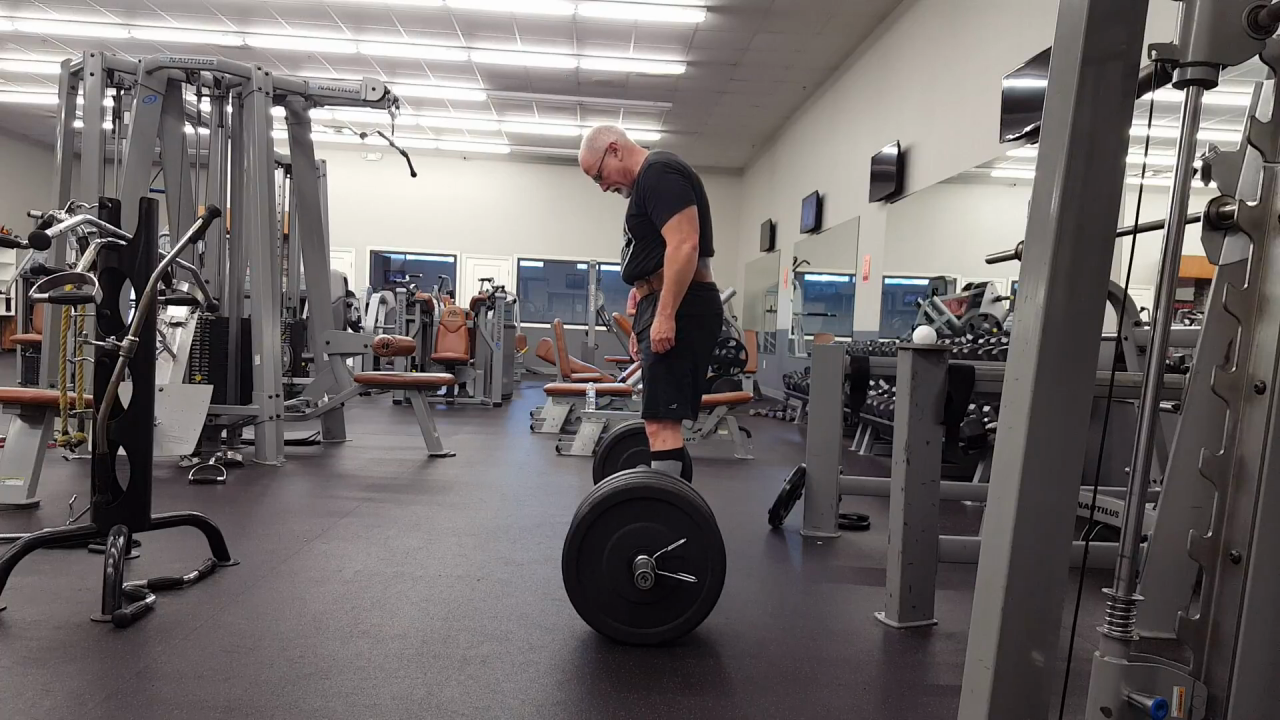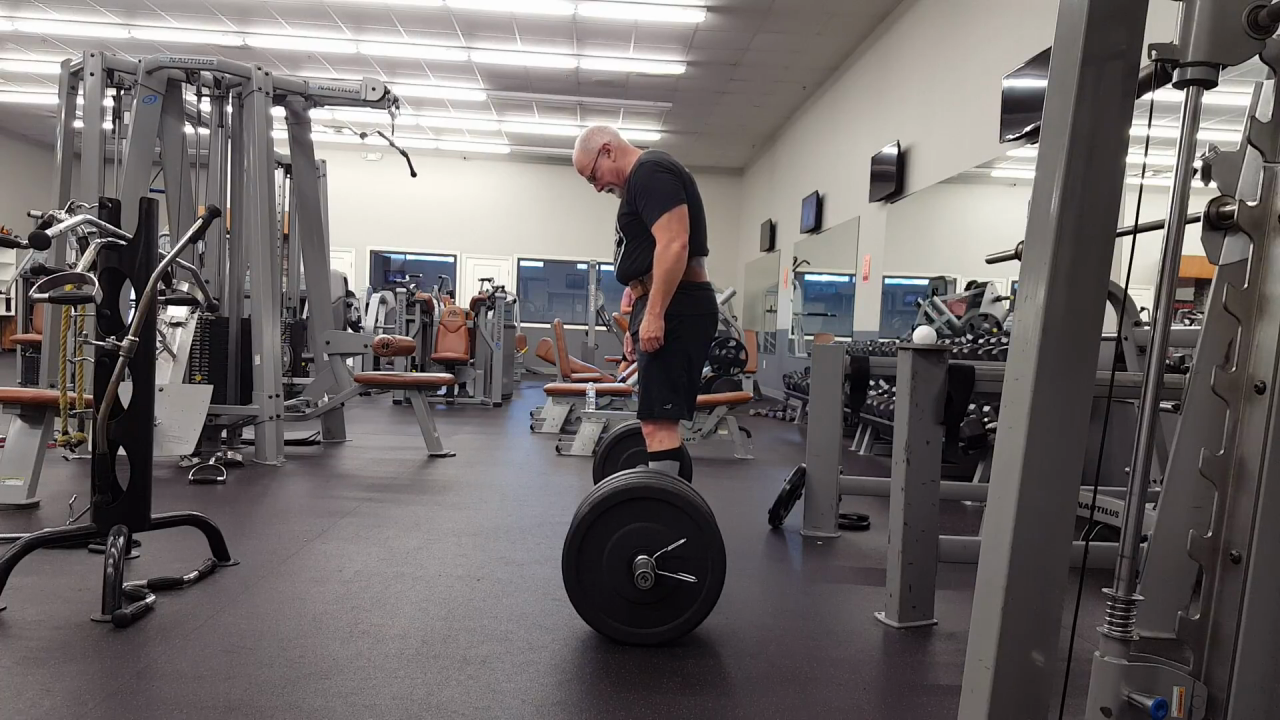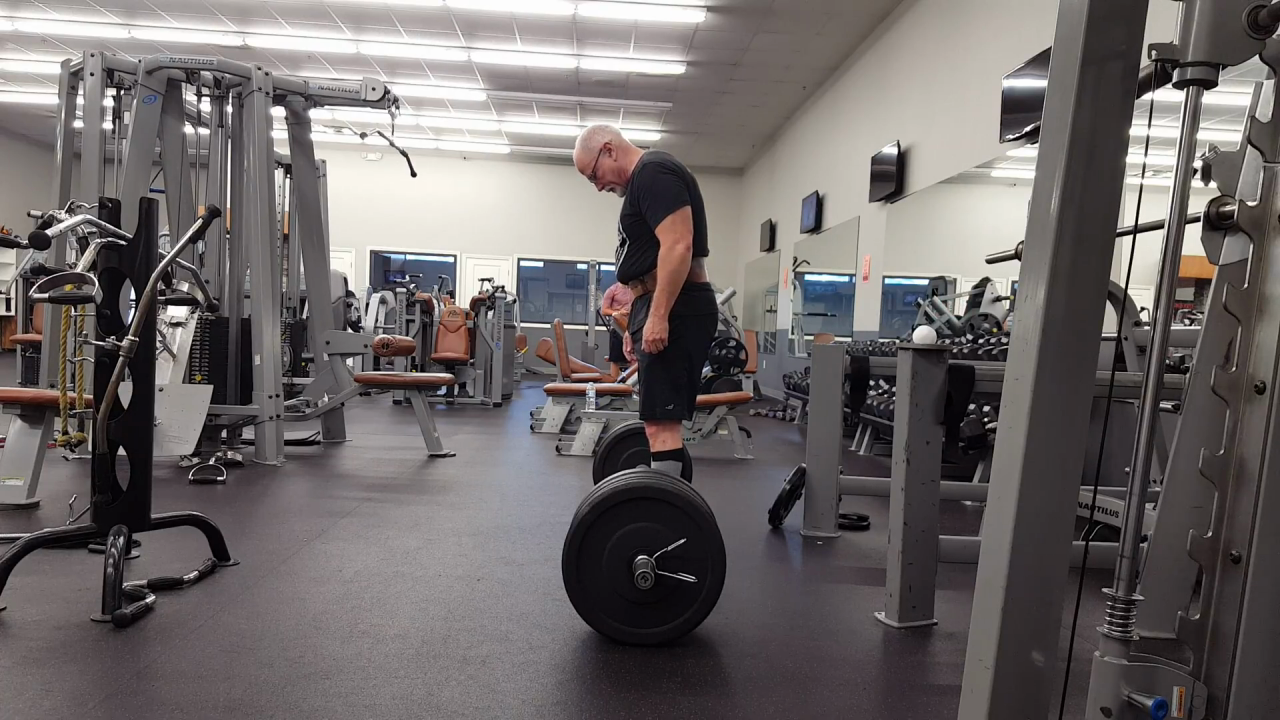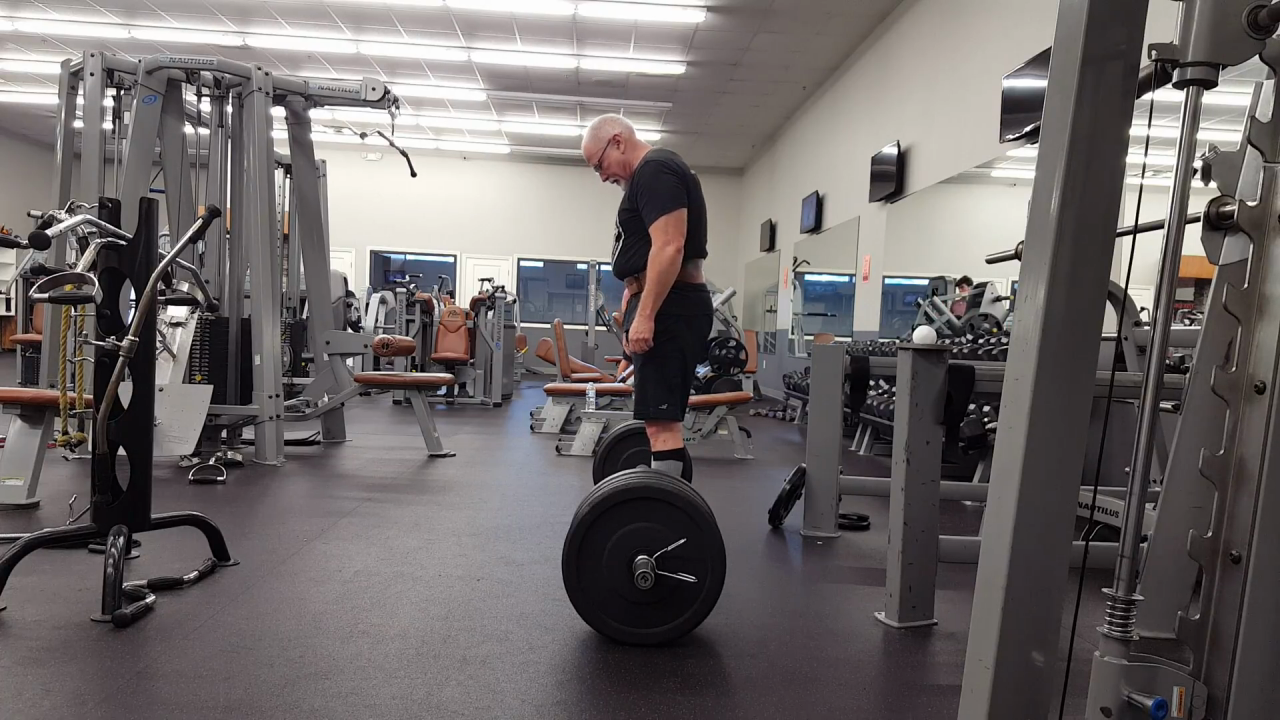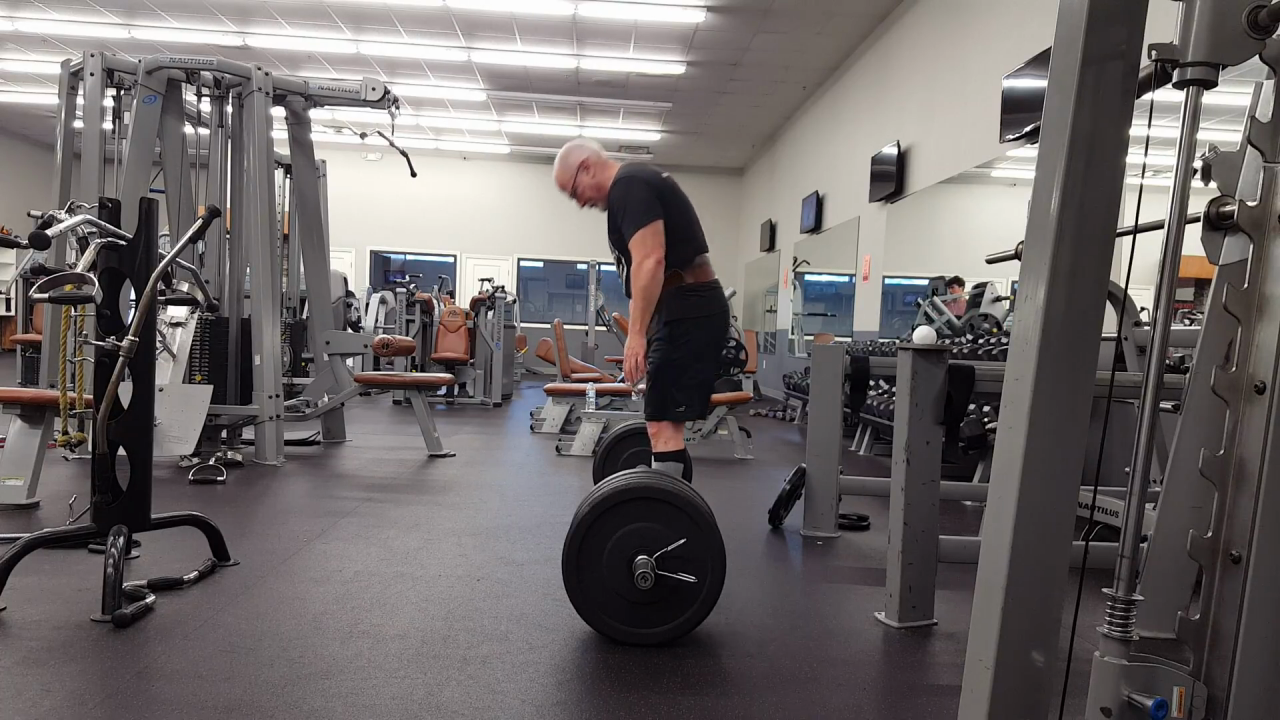
dt=1s
person 1, frame 1
left shoulder: (659, 173)
right shoulder: (648, 183)
left elbow: (684, 245)
left wrist: (665, 315)
right wrist: (641, 322)
left hip: (678, 311)
right hip: (664, 311)
left knee: (661, 423)
right knee: (660, 421)
person 1, frame 2
left shoulder: (650, 172)
right shoulder: (644, 181)
left elbow: (674, 244)
left wrist: (654, 314)
right wrist: (640, 319)
left hip: (673, 311)
right hip: (665, 311)
left knee: (657, 423)
right knee: (657, 420)
person 1, frame 3
left shoulder: (653, 173)
right shoulder: (646, 180)
left elbow: (678, 245)
left wrist: (659, 316)
right wrist: (642, 319)
left hip: (673, 311)
right hip: (663, 311)
left knee: (661, 422)
right knee: (659, 420)
person 1, frame 4
left shoulder: (655, 171)
right shoulder: (654, 174)
left elbow: (669, 246)
left wrist: (645, 316)
right wrist: (643, 314)
left hip: (669, 309)
right hip: (670, 309)
left knee: (661, 422)
right knee: (660, 420)
person 1, frame 5
left shoulder: (629, 187)
right shoulder: (634, 185)
left elbow: (650, 261)
left wrist: (637, 334)
right wrist: (643, 331)
left hip: (688, 311)
right hip: (689, 309)
left knee: (662, 420)
right knee: (662, 419)
